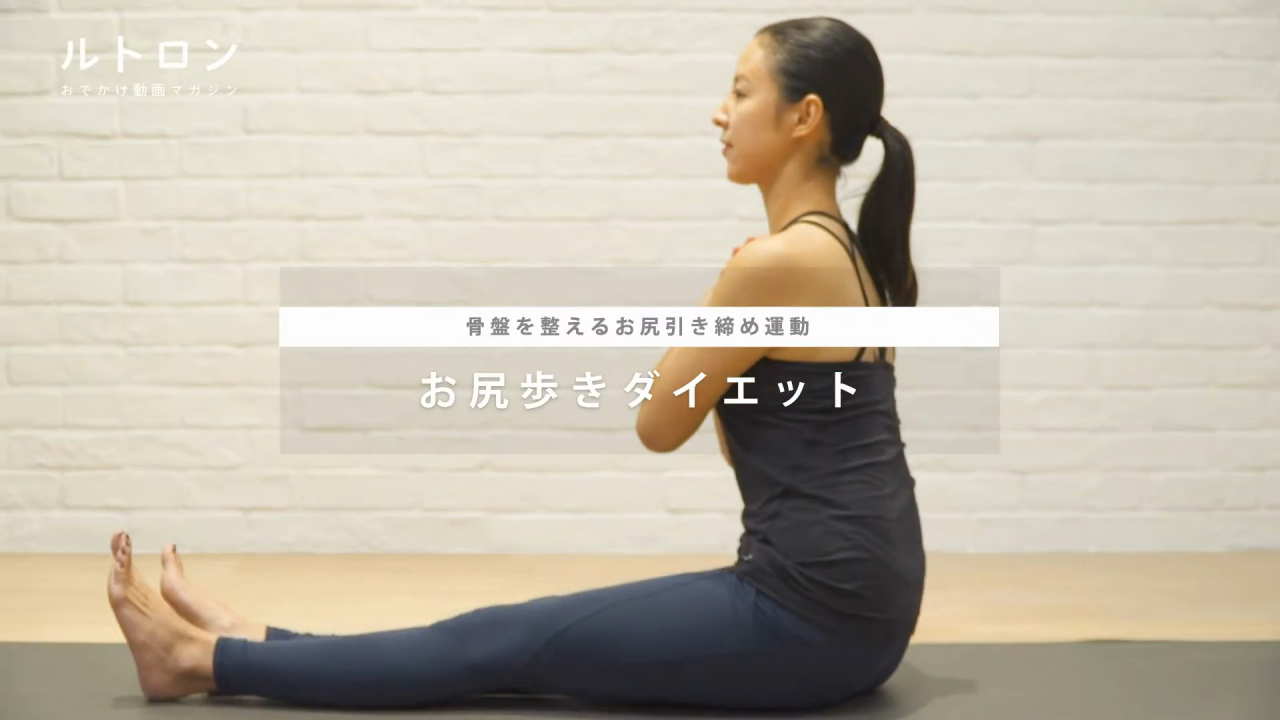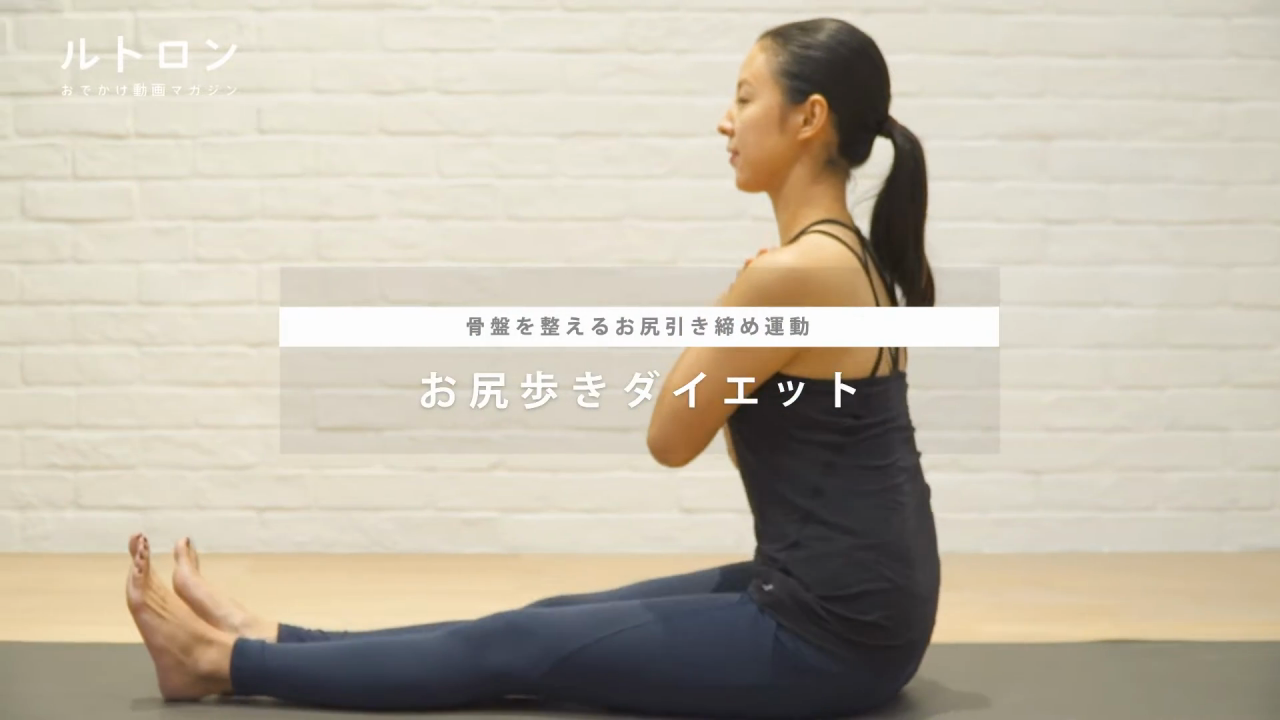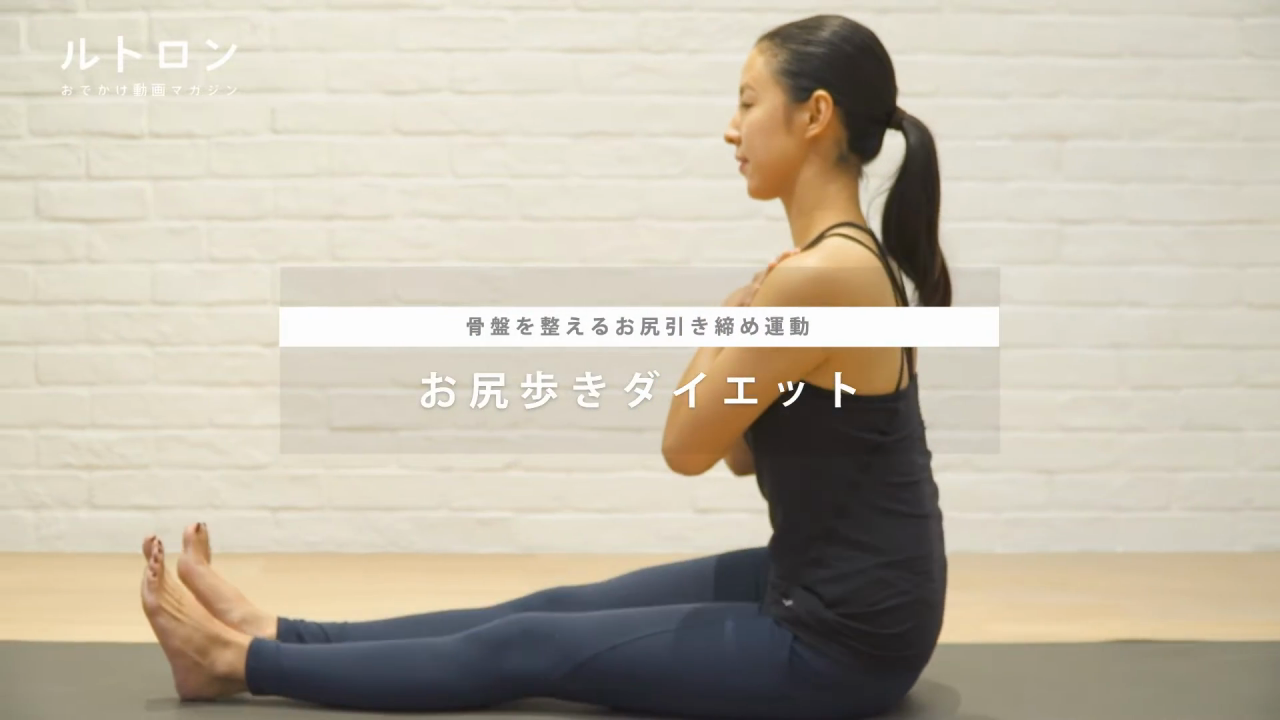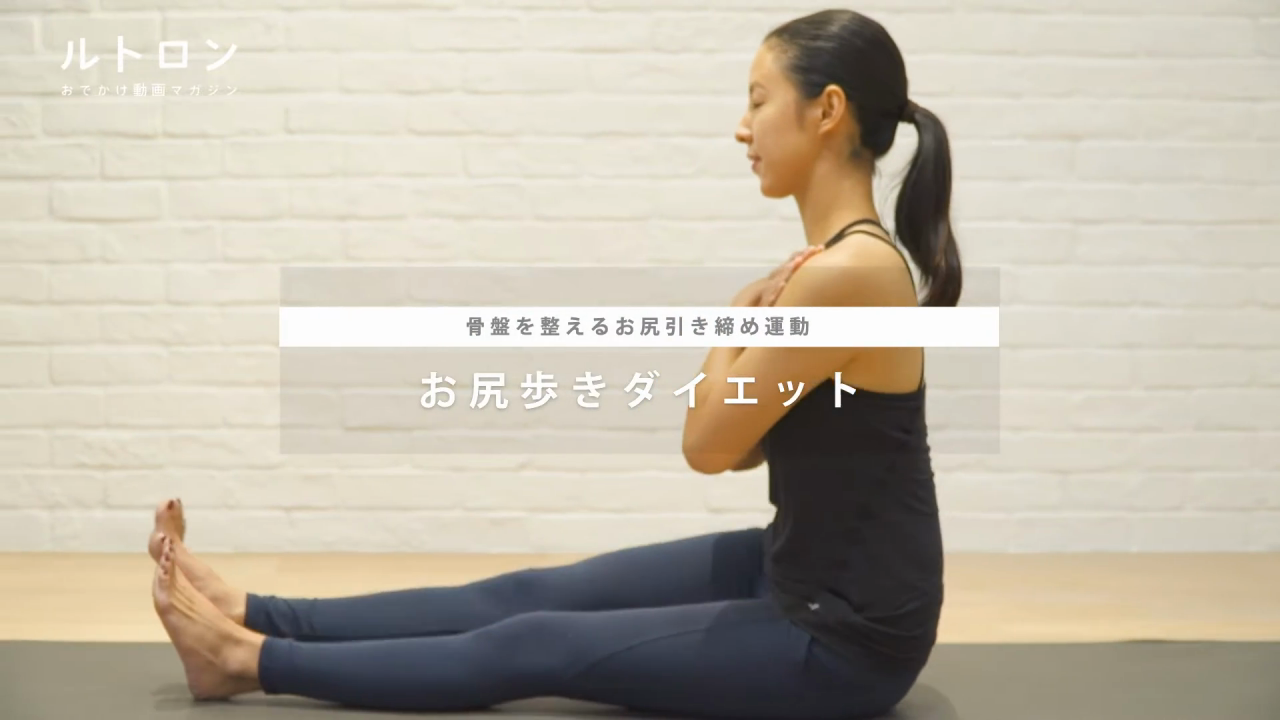
dt=0.2s
person 1, frame 1
left shoulder: (781, 259)
right shoulder: (836, 252)
left elbow: (661, 423)
left wrist: (705, 318)
left hip: (813, 616)
right hip: (846, 608)
left knee: (500, 642)
right knee: (539, 624)
person 1, frame 2
left shoulder: (795, 272)
right shoulder: (842, 261)
left elbow: (672, 438)
right elbow: (752, 443)
left hip: (827, 636)
right hip: (851, 609)
left knee: (514, 649)
right knee: (559, 620)
person 1, frame 3
left shoulder: (821, 276)
right shoulder: (841, 263)
left elbow: (687, 445)
right elbow: (743, 452)
right wrist: (744, 331)
left hip: (836, 644)
right hip: (826, 594)
left knee: (526, 652)
right knee: (560, 612)
person 1, frame 4
left shoulder: (849, 272)
right shoulder: (830, 263)
left elbow: (709, 444)
right elbow: (739, 444)
left hip: (841, 641)
right hip: (794, 579)
left knee: (534, 650)
right knee: (532, 595)
